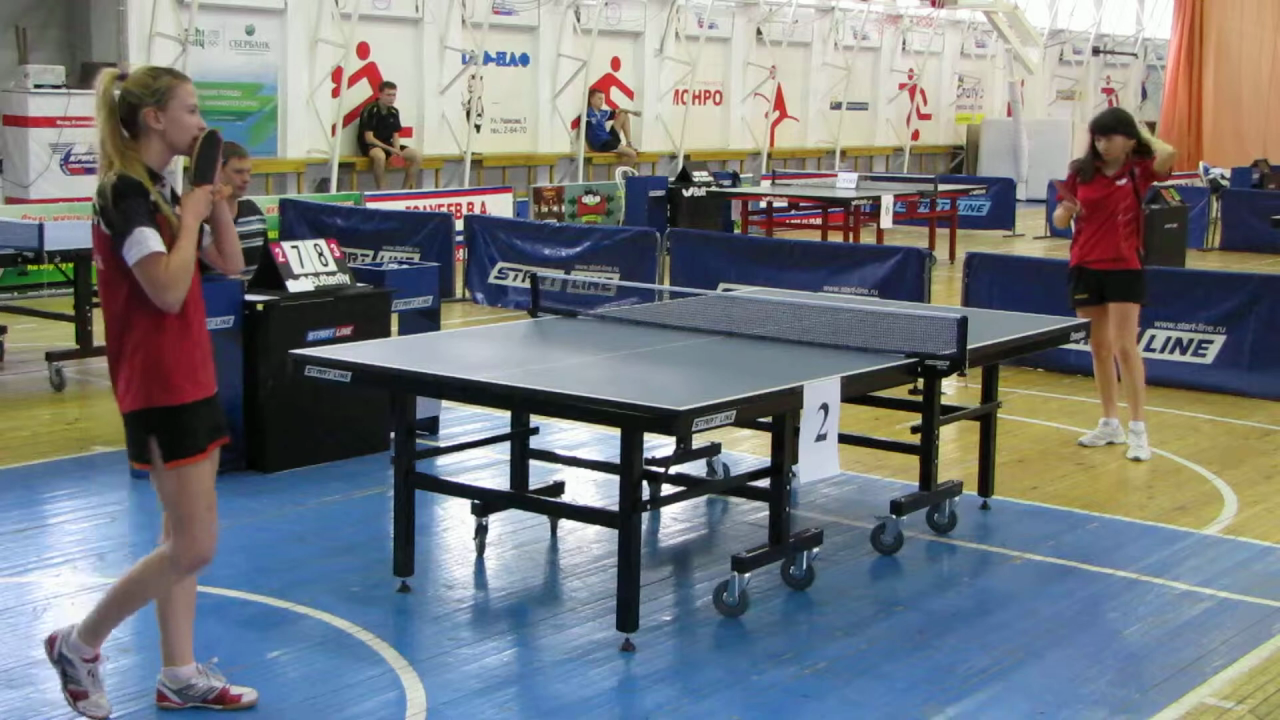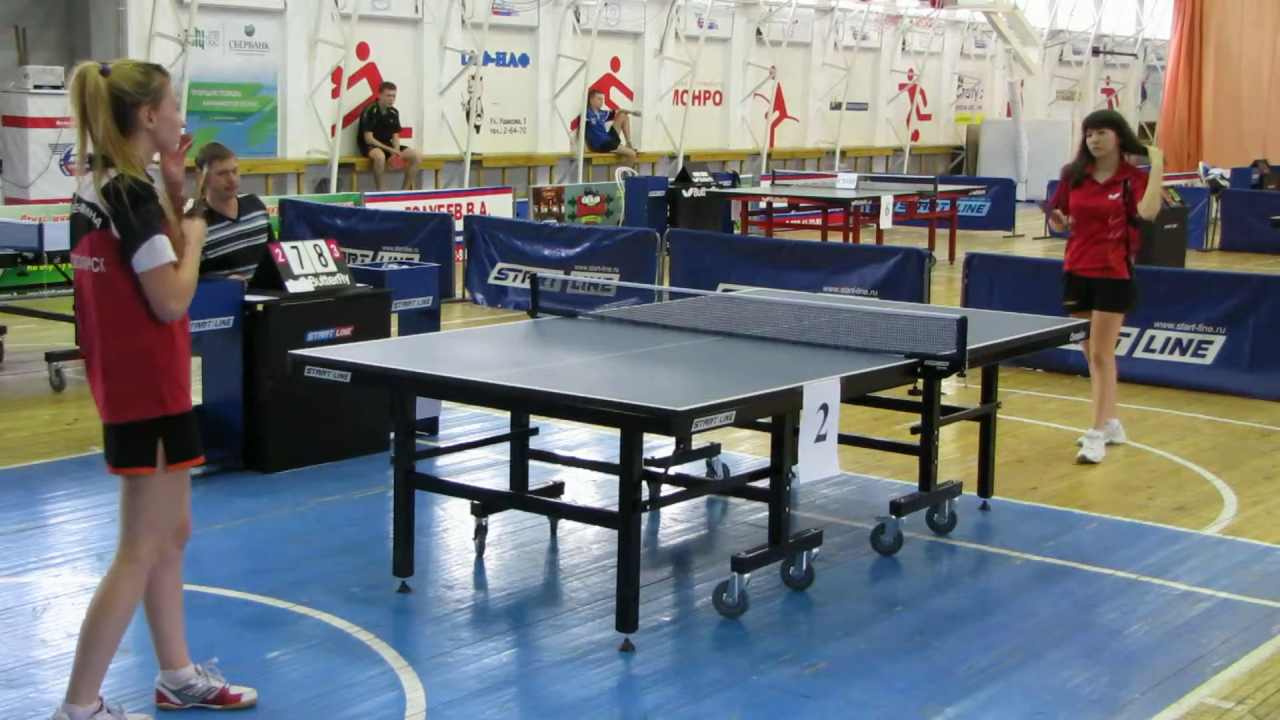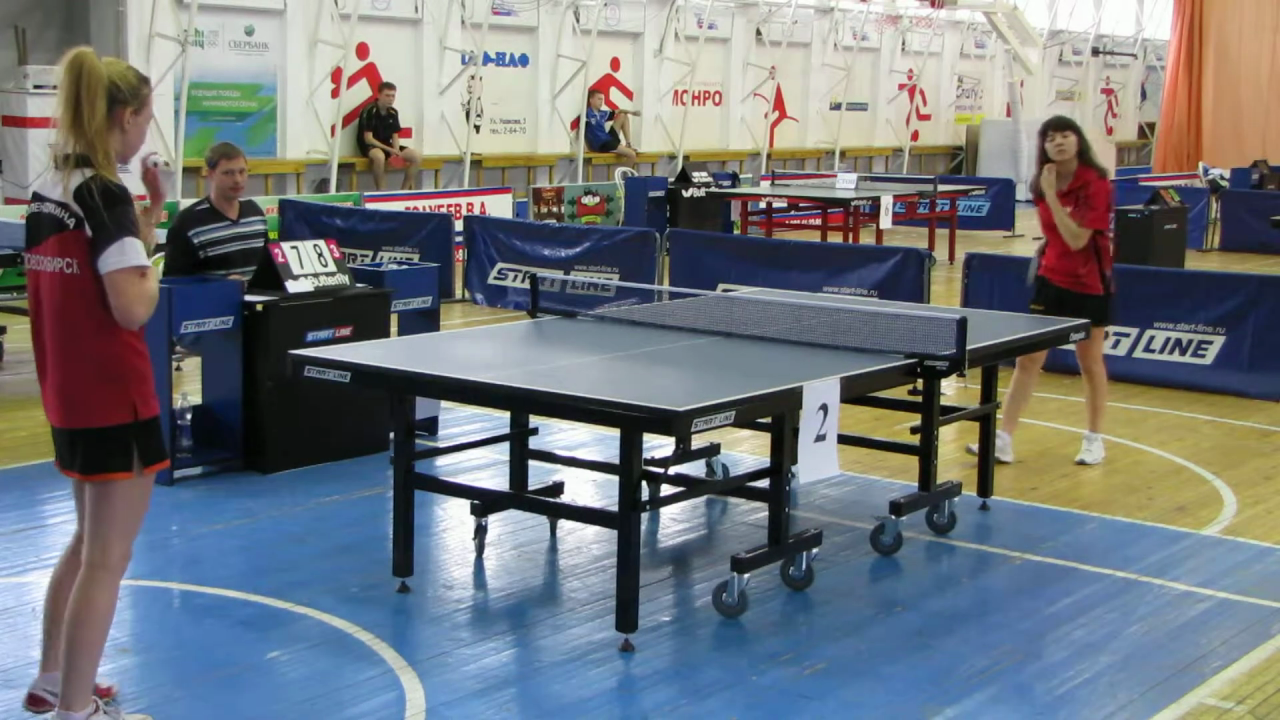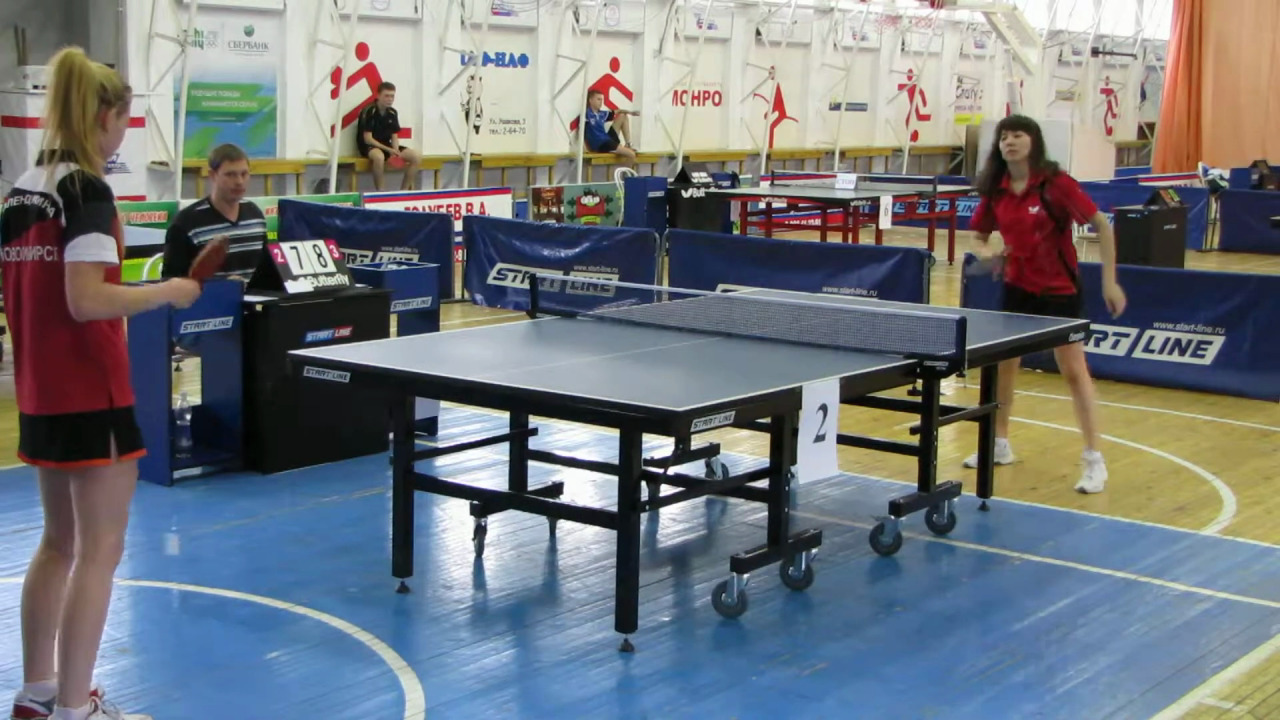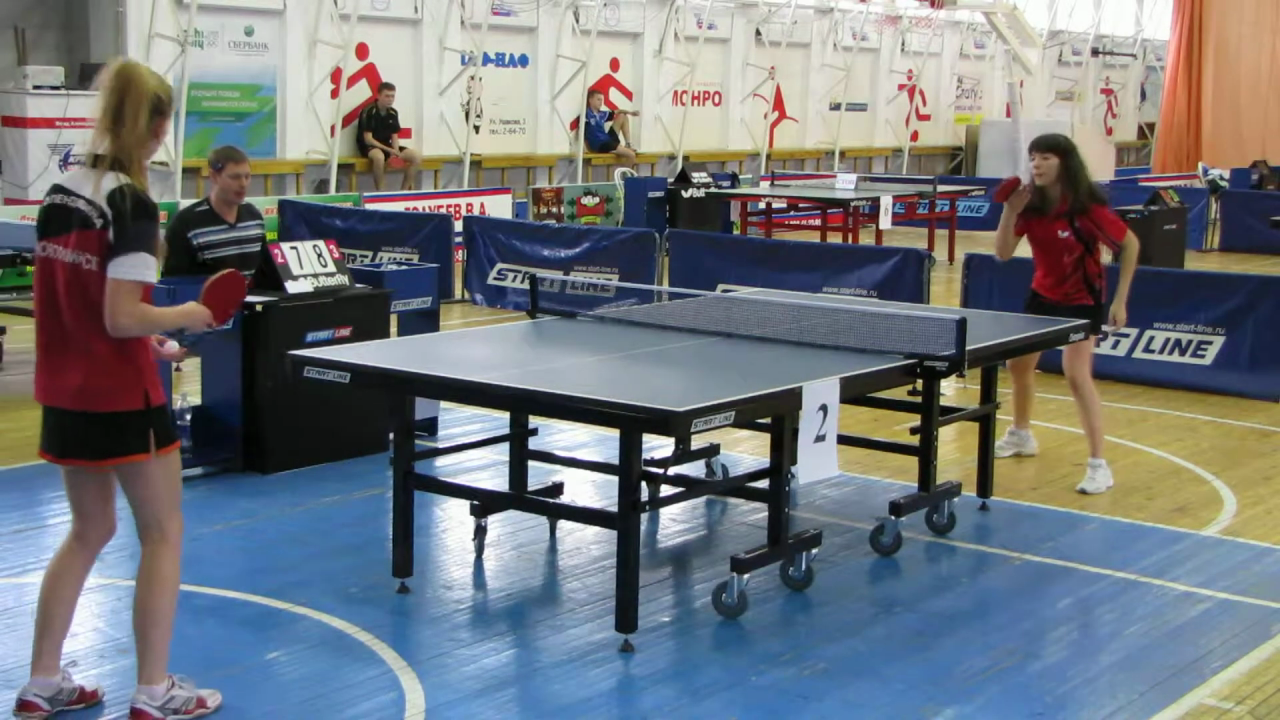
dt=0.7s
person 1, frame 1
left shoulder: (164, 189)
right shoulder: (123, 191)
left elbow: (230, 264)
right elbow: (168, 291)
left wrist: (216, 200)
right wrist: (191, 217)
left hip: (191, 381)
right hip: (159, 389)
left knee: (186, 541)
right knee: (194, 547)
right ankle: (79, 643)
person 1, frame 2
left shoulder: (98, 186)
right shoulder: (133, 193)
left elbow: (146, 264)
right elbow: (171, 301)
left wrist: (175, 189)
right wrist: (194, 241)
left hip: (126, 386)
right hip: (149, 391)
left knee: (169, 535)
right knee: (140, 553)
person 1, frame 3
left shoulder: (49, 190)
right shoulder: (103, 194)
right elbow: (132, 309)
left wrist: (149, 220)
right wrist: (154, 277)
left hip: (69, 396)
right hip: (114, 398)
left knee: (89, 542)
right knee: (108, 558)
person 1, frame 4
right shoulder: (86, 190)
right elbow: (86, 300)
right wrist: (167, 291)
right hip: (88, 394)
left knee: (61, 541)
right knee: (100, 551)
person 1, frame 5
left shoulder: (62, 189)
right shoulder: (131, 202)
left elbow: (69, 297)
right elbow: (122, 318)
right wrist: (183, 316)
left hip: (65, 393)
right hip: (122, 397)
left knee: (89, 531)
right knee: (163, 536)
person 2, frame 1
left shoulder: (1139, 171)
right shoulder: (1080, 171)
left elbow: (1168, 153)
right elbow: (1059, 221)
left wrist: (1144, 137)
right wrist: (1066, 210)
left hip: (1124, 269)
right hip: (1085, 268)
left knee: (1125, 347)
right knee: (1099, 348)
left ankle: (1137, 429)
right ankle: (1110, 423)
person 2, frame 2
left shoulder: (1136, 178)
right shoulder: (1074, 175)
left elbow: (1148, 213)
right elbow: (1058, 217)
left wrist: (1157, 164)
right wrist: (1059, 223)
left hip: (1114, 275)
right hip: (1077, 272)
left knee: (1102, 355)
right knee: (1092, 355)
left ankle: (1097, 435)
right ankle: (1110, 423)
person 2, frame 3
left shoulder: (1097, 184)
right shoulder: (1043, 184)
left elbow: (1076, 240)
left wrist: (1052, 195)
right wrist: (1047, 243)
left hip: (1089, 287)
right hip: (1050, 281)
left knee: (1091, 364)
right knee: (1027, 361)
left ankle: (1094, 438)
right ankle: (1003, 440)
person 2, frame 4
left shoulder: (1056, 183)
right shoulder: (993, 190)
left elbow: (1102, 224)
right elbow: (979, 240)
left wrist: (1110, 280)
right wrist: (988, 252)
left hip: (1060, 288)
right hip: (1018, 288)
left knee: (1074, 371)
right knee: (1003, 365)
left ankle: (1094, 460)
right ankle: (999, 444)
person 2, frame 5
left shoulder: (1087, 207)
right shoulder: (1031, 203)
left elbow: (1130, 245)
right elbow: (1003, 254)
left wrist: (1120, 299)
right wrist: (1010, 212)
left hip: (1081, 299)
right hip: (1043, 294)
left knee: (1077, 376)
right knee: (1018, 364)
left ankle: (1098, 465)
right ankle: (1021, 434)
